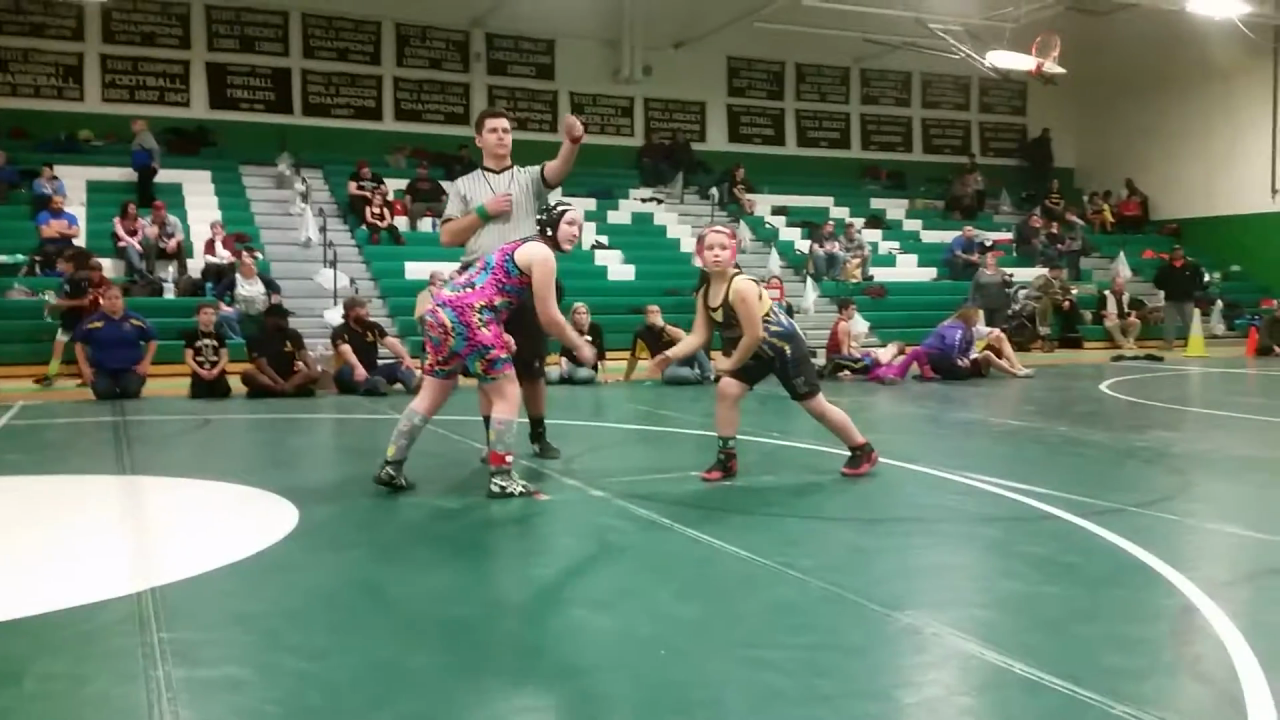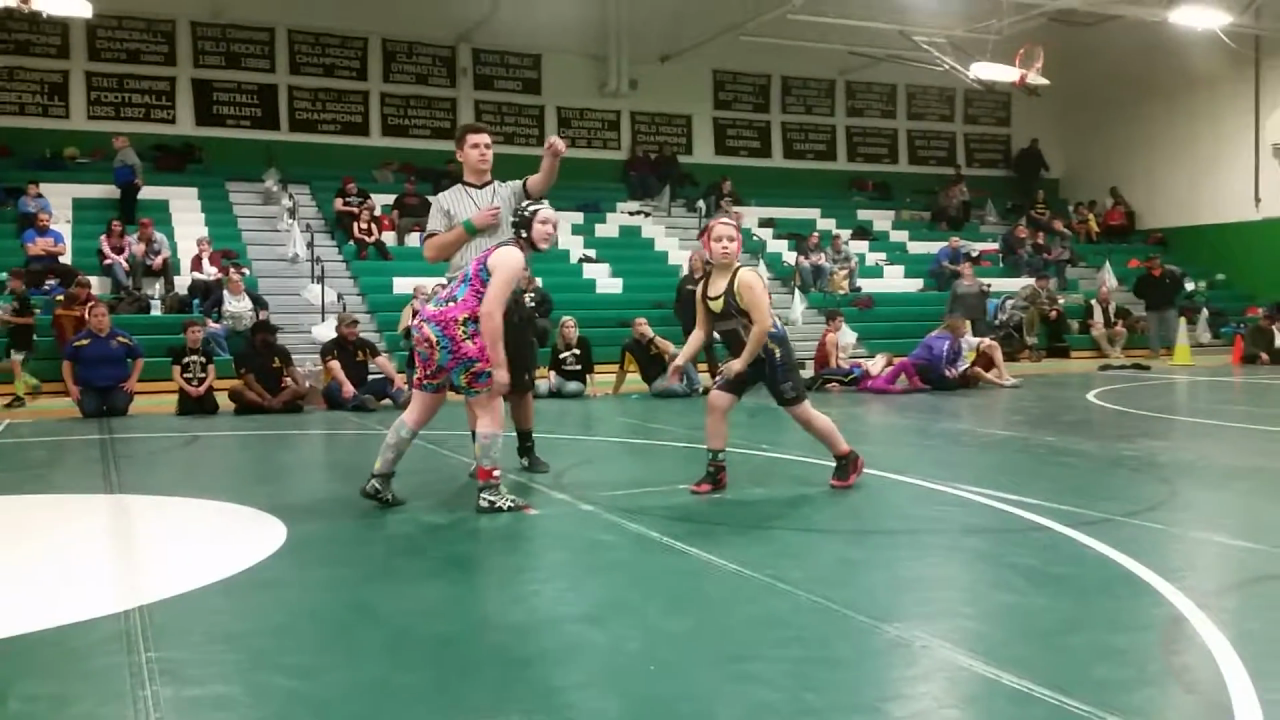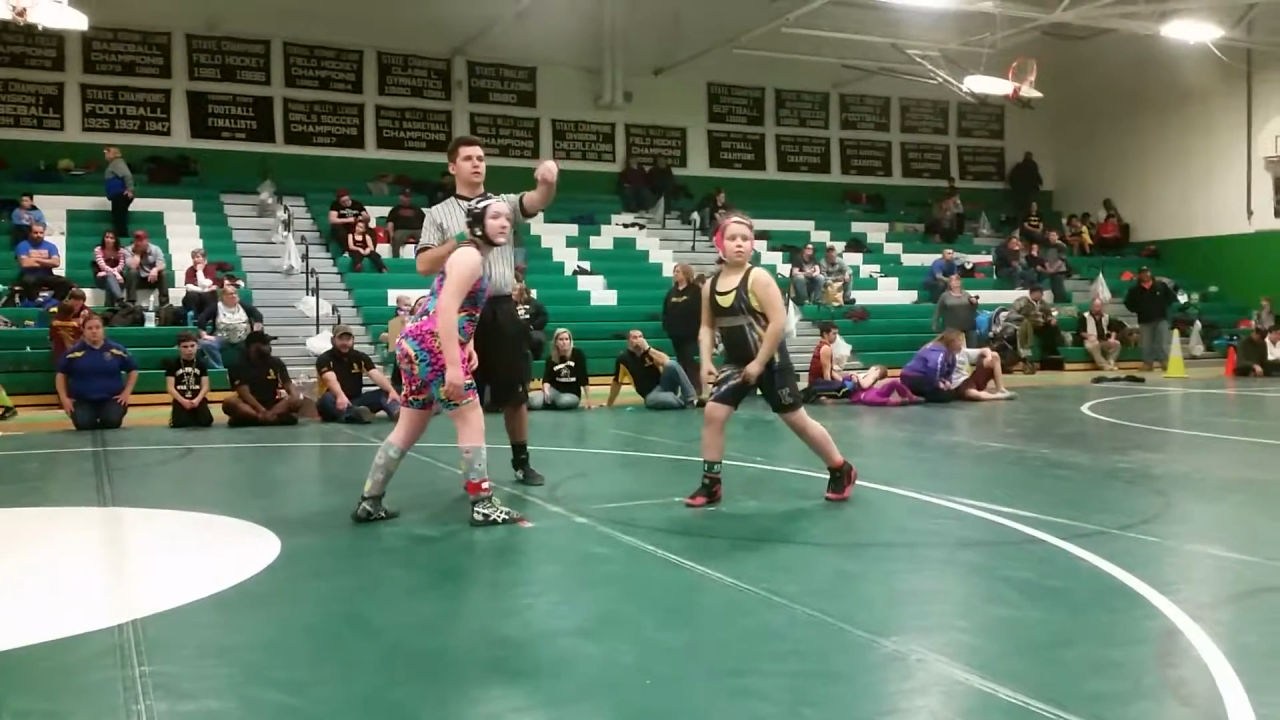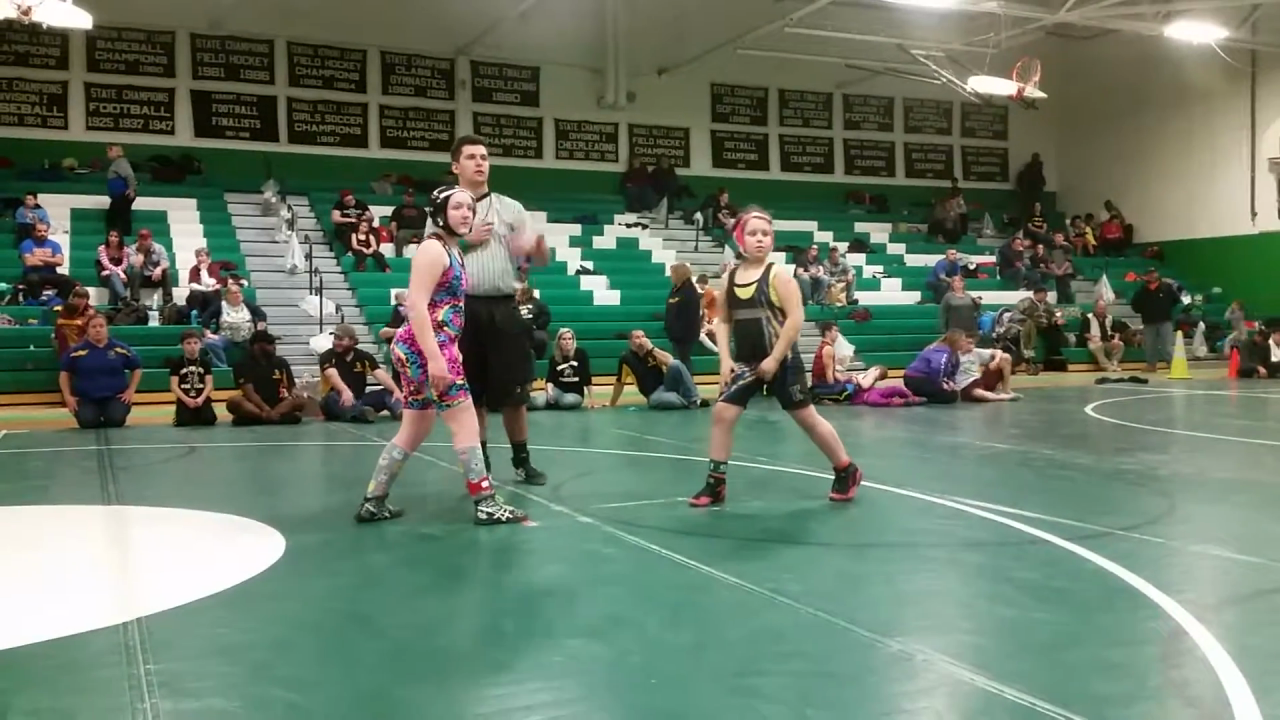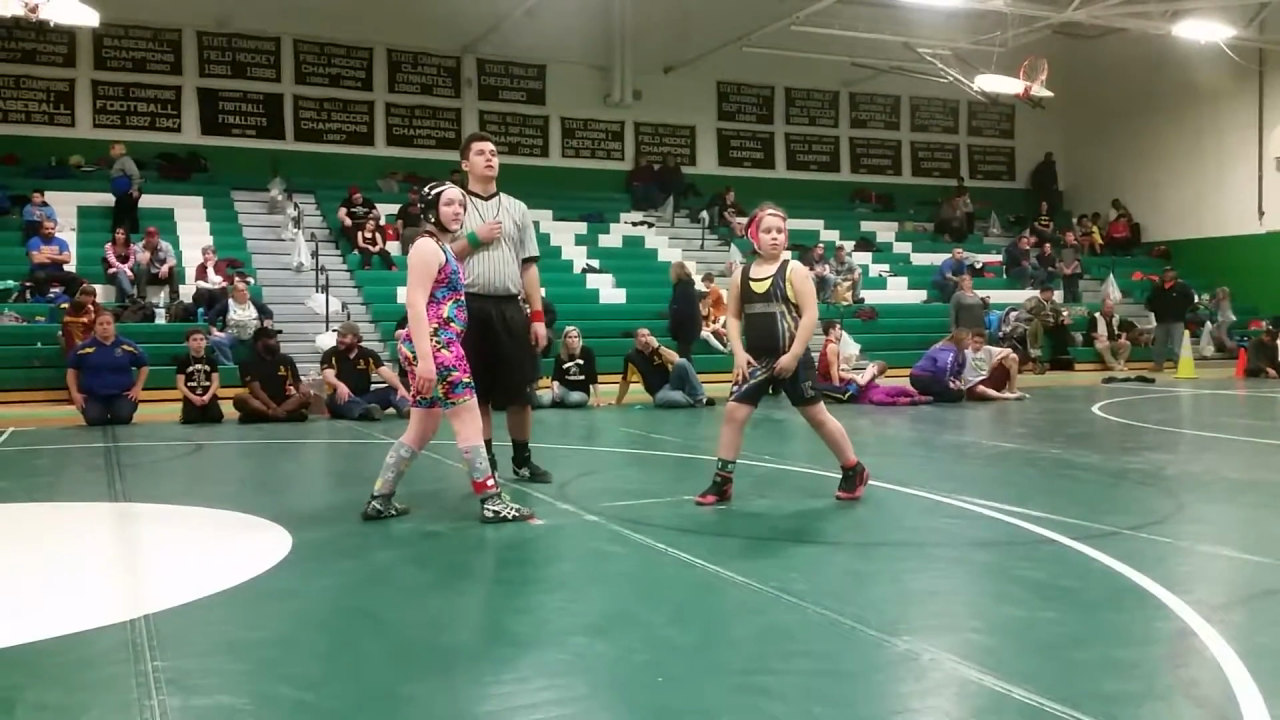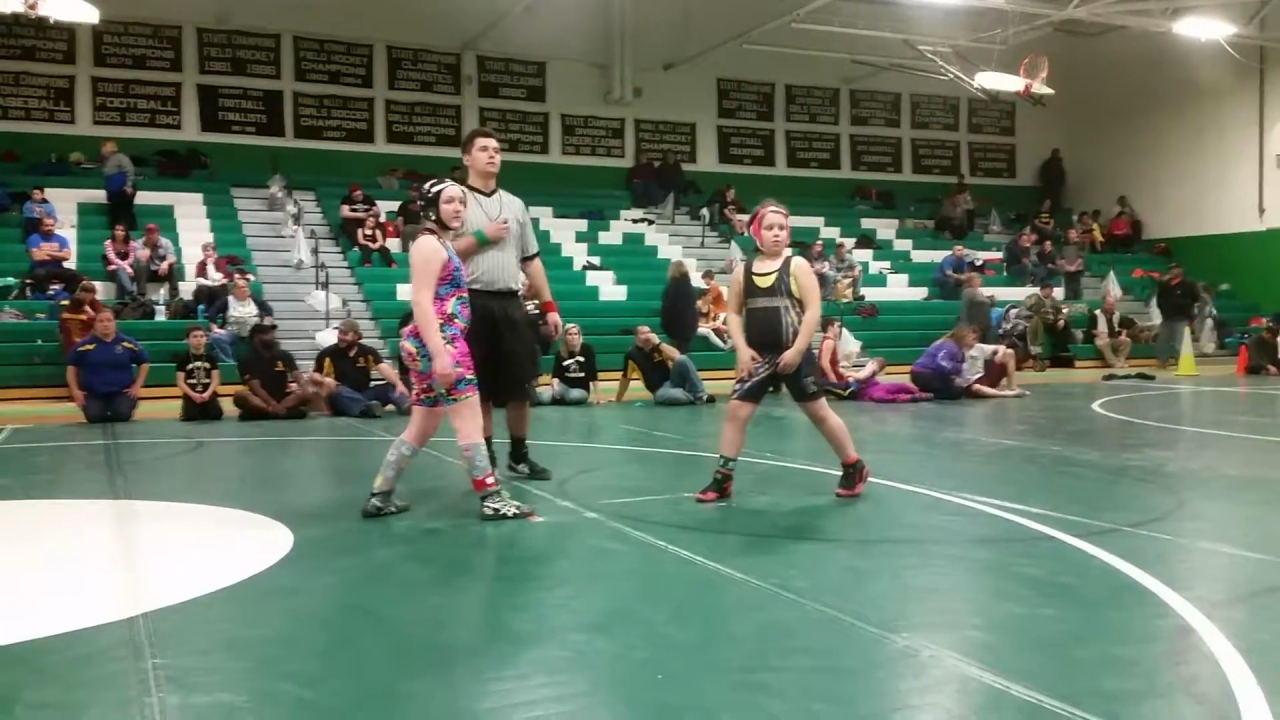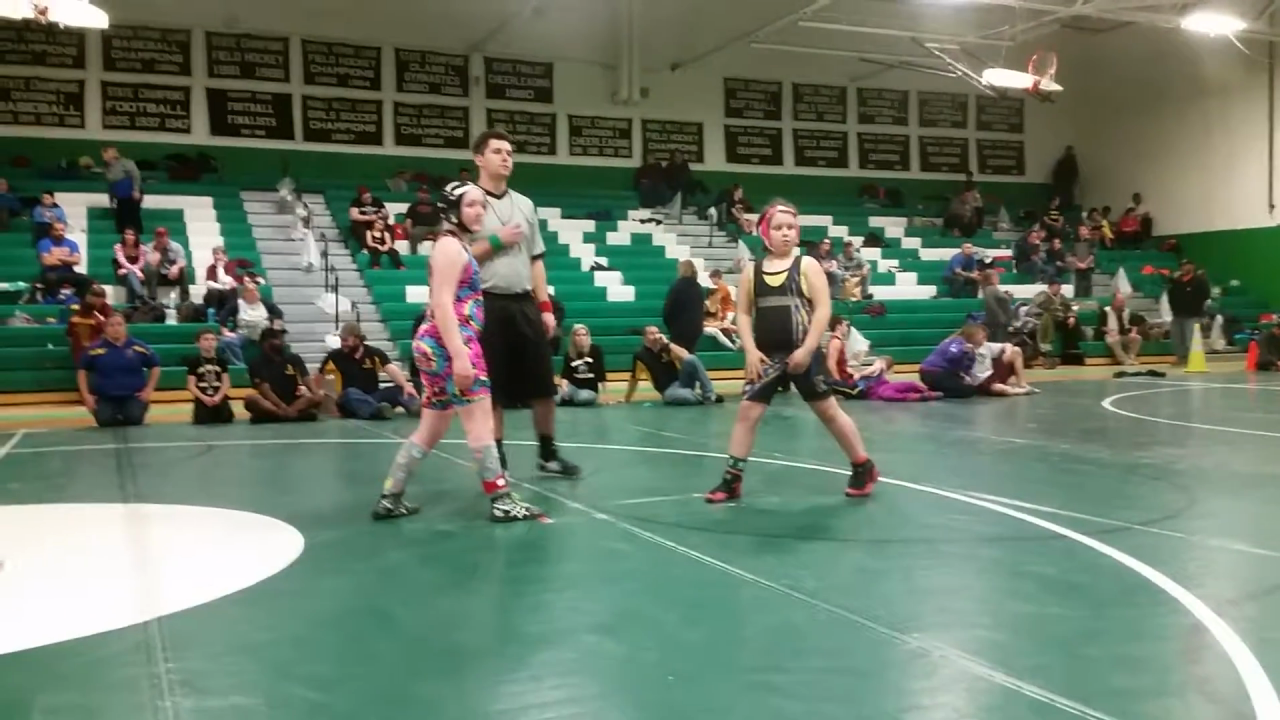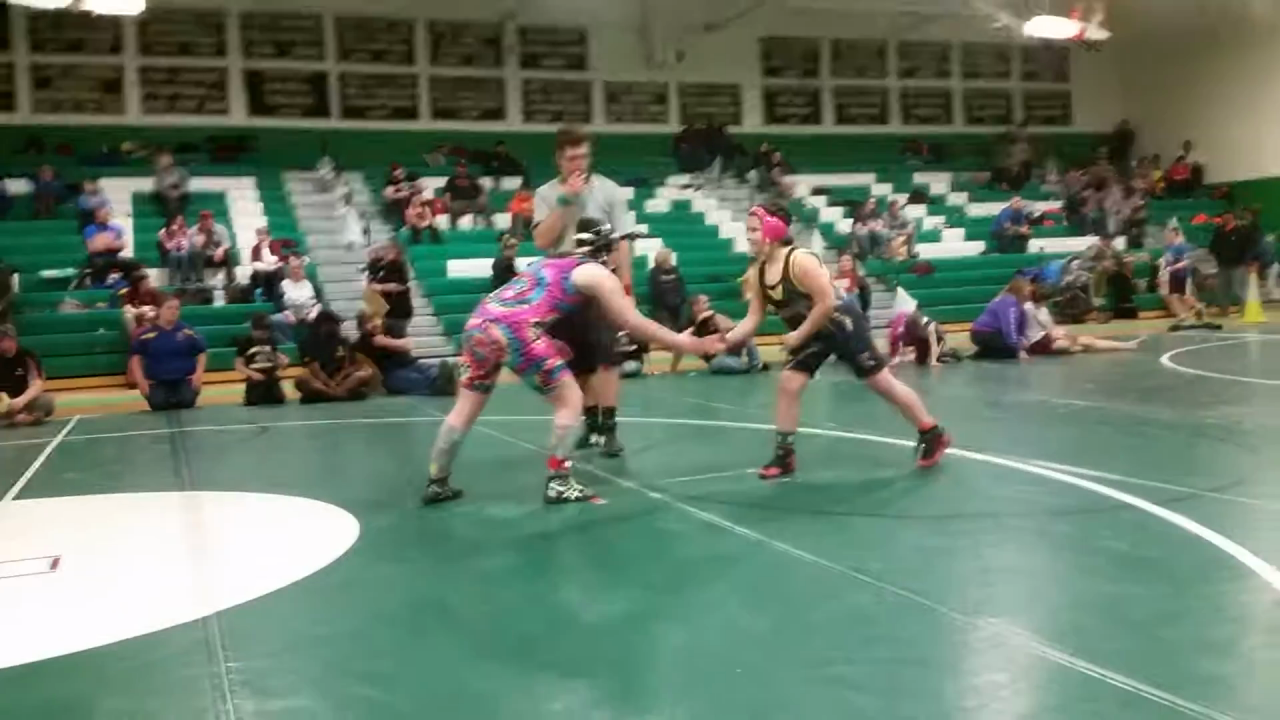
dt=0.3s
person 1, frame 1
left shoulder: (529, 178)
right shoulder: (464, 185)
left elbow: (560, 169)
right elbow: (447, 237)
left wrist: (573, 140)
right wrist: (483, 211)
left knee: (532, 367)
left ankle: (539, 436)
person 1, frame 2
left shoulder: (511, 192)
right shoulder: (446, 200)
left elbow: (543, 182)
right elbow: (431, 252)
left wrist: (553, 157)
right wrist: (470, 226)
left knee: (520, 380)
left ankle: (527, 449)
person 1, frame 3
left shoulder: (504, 204)
right shoulder: (439, 213)
left elbow: (540, 201)
right elbow: (424, 264)
left wrist: (549, 179)
right wrist: (462, 239)
left hip: (501, 309)
left knee: (514, 393)
left ankle: (521, 461)
person 1, frame 4
left shoulder: (511, 207)
left elbow: (541, 258)
left wrist: (534, 244)
right wrist: (463, 241)
left hip: (503, 308)
right hip: (463, 310)
left knee: (514, 392)
right knee: (472, 395)
left ankle: (522, 460)
right ankle: (482, 465)
person 1, frame 5
left shoulder: (517, 209)
left elbow: (529, 266)
left wrist: (537, 316)
right wrist: (473, 239)
left hip: (510, 309)
right hip: (469, 308)
left knee: (520, 391)
right knee: (477, 393)
left ankle: (522, 459)
right ankle: (486, 462)
person 1, frame 6
left shoulder: (516, 205)
left elbow: (530, 260)
left wrist: (549, 306)
right wrist: (481, 237)
left hip: (510, 304)
right hip: (472, 304)
left knee: (520, 386)
right knee: (478, 389)
left ankle: (519, 456)
right ankle: (486, 459)
person 1, frame 7
left shoulder: (524, 205)
left wrist: (546, 307)
right wrist: (496, 241)
left hip: (523, 306)
right hip: (487, 307)
left knee: (543, 385)
right knee: (491, 391)
left ankle: (548, 454)
right ankle: (497, 460)
person 1, frame 8
left shoulder: (608, 190)
right shoulder: (546, 194)
left elbow: (622, 242)
right elbow: (542, 240)
left wrist: (625, 288)
right wrist: (564, 200)
left knee: (605, 354)
right knee: (577, 361)
left ankle: (608, 427)
right ankle: (591, 425)
person 2, frame 1
left shoulder: (522, 248)
right shoulder: (543, 254)
right elbow: (548, 317)
left wrist: (500, 334)
right wrist: (580, 346)
left hip: (441, 312)
right hip: (466, 318)
left knee: (431, 395)
right knee: (508, 394)
left ankle: (392, 466)
right ankle: (501, 478)
person 2, frame 2
left shoulder: (503, 251)
right shoulder: (513, 255)
right elbow: (490, 311)
left wrist: (490, 348)
right wrist: (500, 364)
left hip: (431, 326)
right hip: (451, 333)
left knee: (420, 410)
right knee: (492, 409)
left ankle: (379, 480)
right ankle: (490, 492)
person 2, frame 3
left shoulder: (472, 255)
right shoulder: (469, 256)
right elbow: (446, 311)
left wrist: (467, 347)
right wrist: (454, 365)
left hip: (416, 345)
right hip: (431, 347)
left knee: (408, 430)
right knee: (471, 421)
left ankle: (369, 502)
right ankle: (483, 505)
person 2, frame 4
left shoulder: (452, 251)
right shoulder: (433, 248)
right elbow: (417, 306)
left wrist: (452, 349)
right wrist: (435, 356)
left hip: (422, 350)
right hip: (423, 349)
left knee: (412, 432)
right knee: (466, 422)
left ankle: (373, 502)
right ankle: (486, 503)
person 2, frame 5
left shoulder: (442, 248)
right shoulder: (427, 247)
right elbow: (416, 305)
right wrist: (425, 358)
left hip: (441, 346)
right hip: (435, 346)
left knee: (420, 431)
right knee: (469, 422)
left ankle: (380, 500)
right ankle: (491, 501)
person 2, frame 6
left shoulder: (442, 245)
right shoulder: (429, 243)
right elbow: (422, 303)
right wrist: (441, 353)
left hip: (438, 344)
right hip: (437, 344)
left knee: (422, 427)
right knee: (469, 419)
left ankle: (380, 496)
right ankle: (492, 499)
person 2, frame 7
left shoulder: (459, 246)
right shoulder: (450, 245)
right elbow: (442, 305)
right wrist: (460, 355)
left hip: (439, 345)
right hip: (450, 344)
left knee: (431, 429)
right knee: (481, 422)
left ankle: (390, 499)
right ankle: (502, 501)
person 2, frame 8
left shoulder: (553, 262)
right shoulder: (595, 273)
right elbow: (634, 324)
right wrist: (684, 343)
left hip: (481, 322)
right hip: (514, 331)
left knee: (465, 408)
right knee: (569, 400)
left ankle: (436, 483)
right ankle: (558, 483)
person 3, frame 1
left shoulder: (742, 286)
right shoulder: (704, 293)
left elbow: (754, 335)
right elbow: (697, 337)
left wrist: (731, 362)
right wrist: (669, 355)
left hip: (785, 346)
right hip: (756, 351)
left knee: (815, 405)
right knee: (726, 390)
left ankle: (863, 449)
right ankle: (726, 459)
person 3, frame 2
left shoulder: (746, 278)
right shoulder: (705, 286)
left elbow: (763, 324)
right elbow: (702, 329)
left wrist: (744, 361)
right wrist: (682, 359)
left hip: (772, 352)
right hip: (741, 355)
left knee: (800, 411)
right knee: (716, 402)
left ankle: (847, 458)
right ankle: (716, 472)
person 3, frame 3
left shoulder: (758, 278)
right shoulder: (711, 284)
left elbow: (778, 322)
right elbow: (707, 326)
left wrist: (759, 362)
right wrist: (706, 360)
left hip: (771, 361)
right hip: (736, 363)
left knee: (797, 419)
right knee: (713, 414)
left ankle: (841, 470)
right ankle: (711, 484)
person 3, frame 4
left shoulder: (778, 274)
right shoulder: (729, 279)
left elbow: (795, 319)
right elbow: (723, 321)
left wrist: (775, 358)
right wrist: (725, 358)
left hip: (782, 360)
right hip: (745, 361)
left knee: (807, 418)
right knee: (722, 413)
left ankle: (847, 471)
right ankle: (715, 484)
person 3, frame 5
left shoulder: (794, 270)
right shoulder: (741, 275)
left elbow: (810, 315)
right elbow: (733, 317)
left wrist: (793, 354)
right wrist: (739, 352)
left hip: (791, 358)
right hip: (756, 359)
left knee: (817, 415)
right knee: (733, 413)
left ankle: (854, 470)
right ankle: (722, 482)
person 3, frame 6
left shoulder: (797, 266)
right shoulder: (743, 271)
left elbow: (813, 310)
right elbow: (734, 313)
left wrist: (797, 349)
right wrist: (742, 348)
left hip: (793, 354)
right hip: (758, 355)
left knee: (819, 412)
right knee: (736, 411)
left ankle: (854, 468)
right ankle: (722, 479)
person 3, frame 7
left shoulder: (807, 265)
right shoulder: (752, 271)
left elbow: (823, 310)
right elbow: (743, 313)
left wrist: (807, 349)
right wrist: (750, 350)
left hip: (801, 353)
right hip: (766, 356)
left knee: (828, 410)
right knee: (747, 412)
left ankle: (864, 468)
right ankle: (731, 480)
person 3, frame 8
left shoulder: (799, 260)
right shoulder: (759, 272)
left elbow: (827, 303)
right elbow: (752, 320)
left wrist: (799, 334)
right wrist: (727, 339)
left hip: (843, 323)
right hip: (811, 332)
left knee: (881, 382)
right knee: (789, 384)
left ankle: (931, 433)
right ankle: (784, 455)
